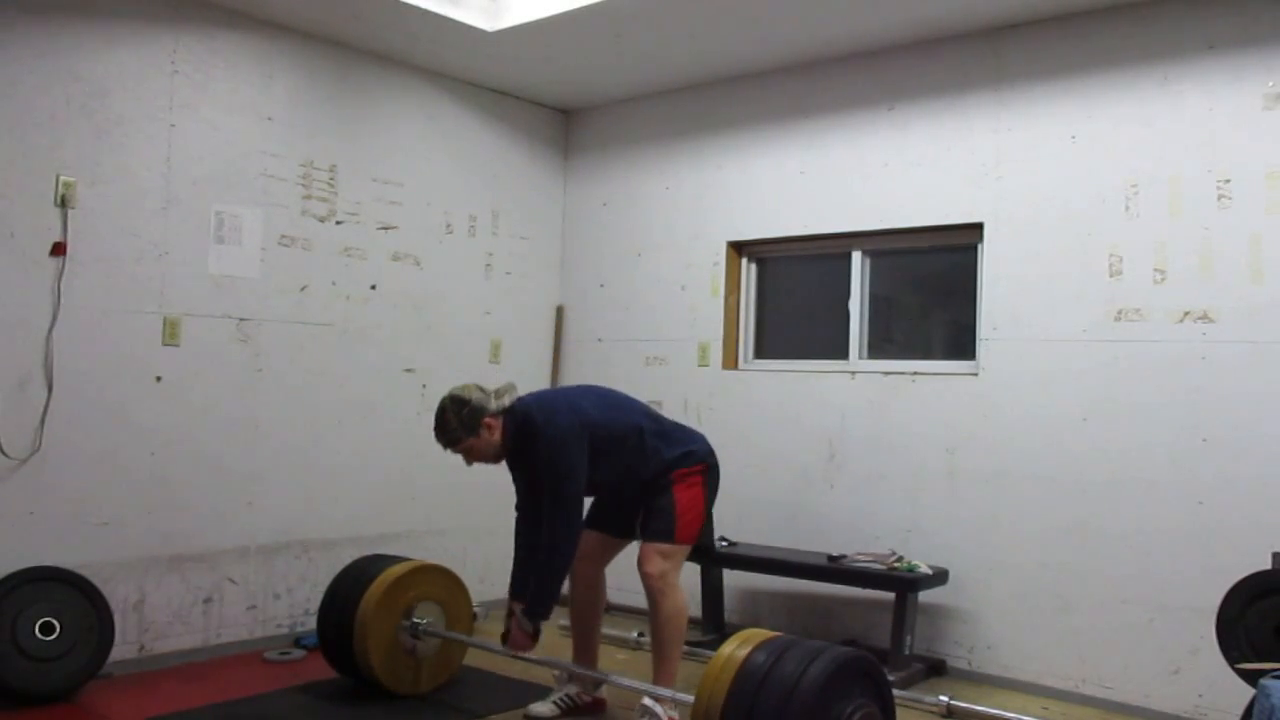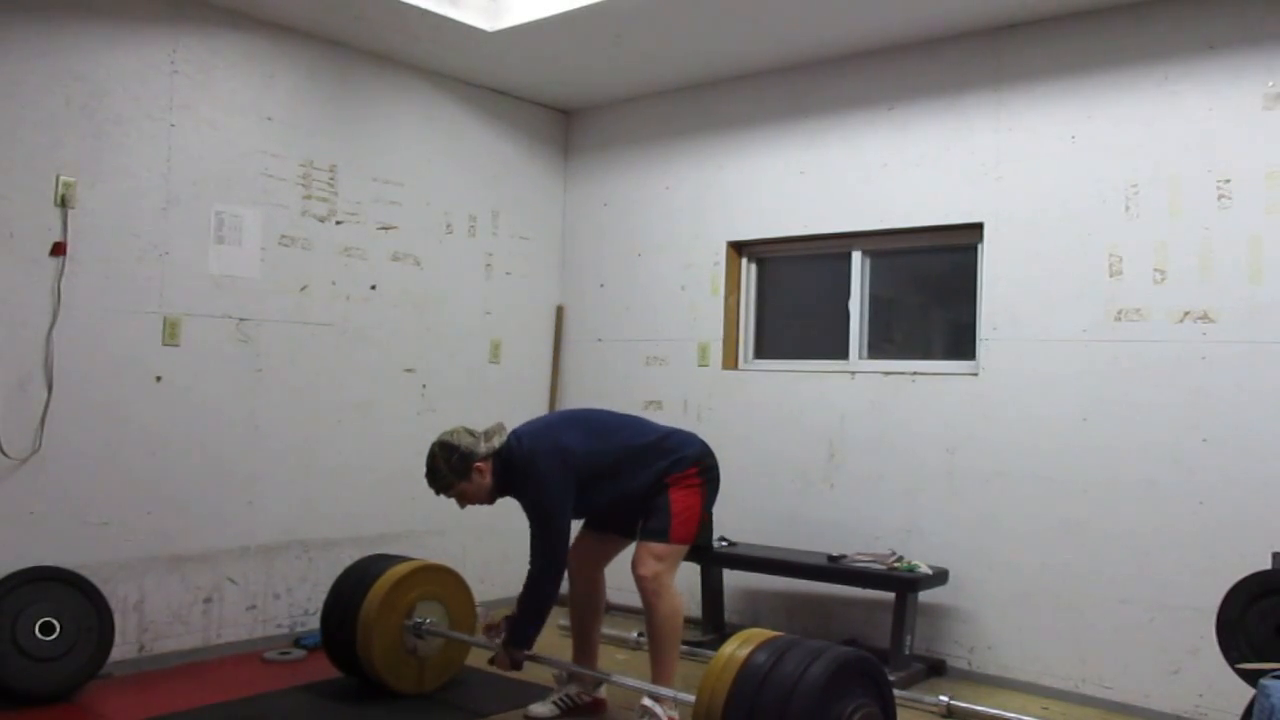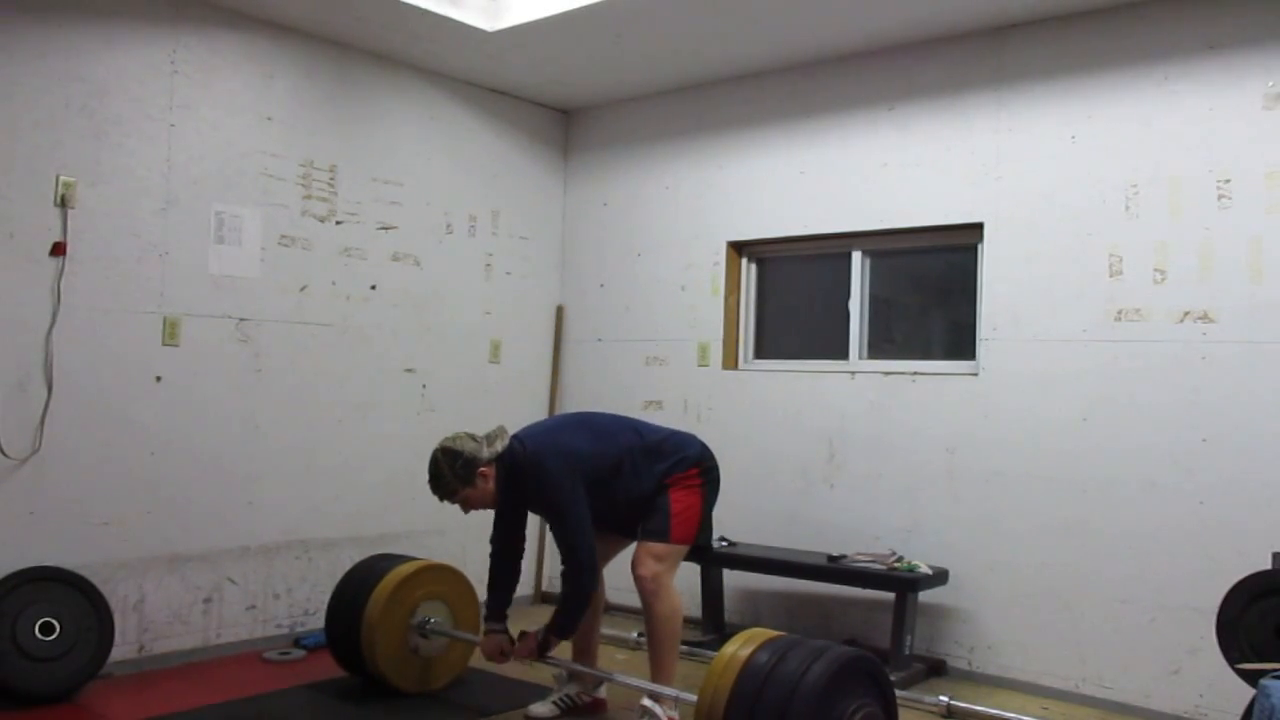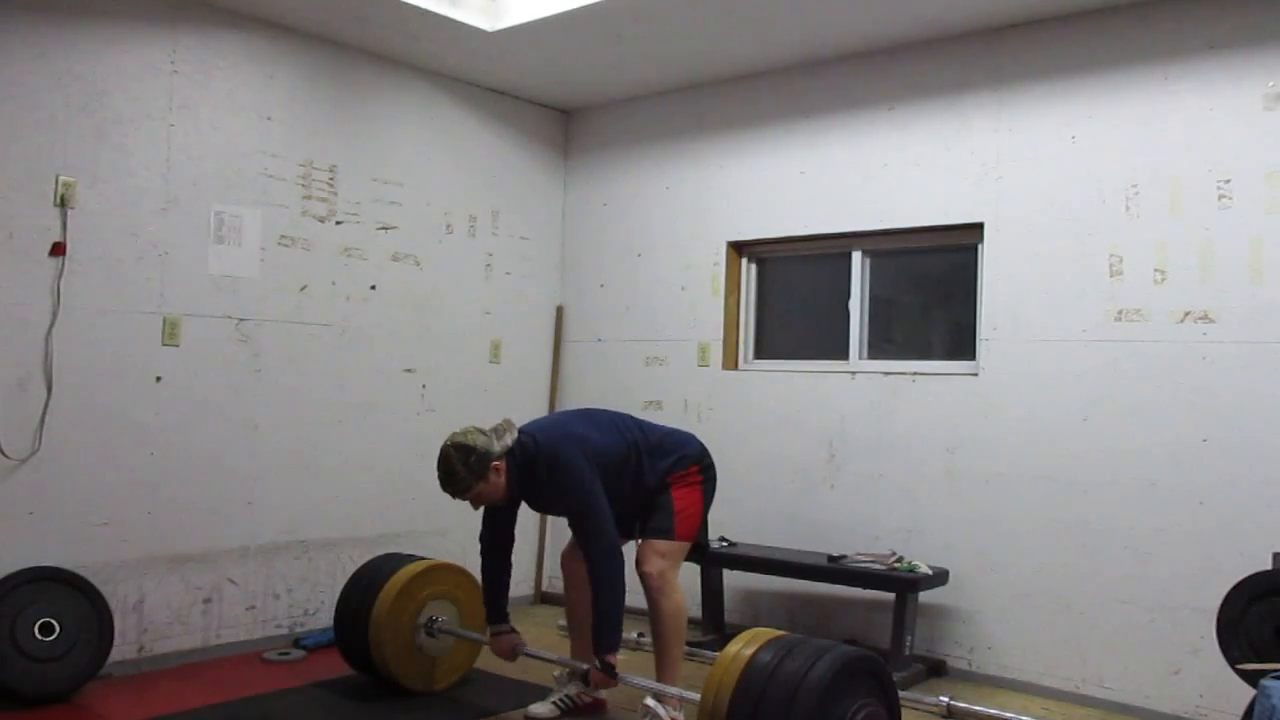
dt=0.4s
person 1, frame 1
left shoulder: (553, 430)
right shoulder: (521, 432)
left elbow: (562, 527)
right elbow: (531, 522)
left wrist: (531, 617)
right wrist: (518, 599)
left hip: (683, 467)
right hip: (634, 476)
left knee: (655, 569)
right knee: (583, 558)
right ankle: (585, 687)
person 1, frame 2
left shoulder: (539, 467)
right shoulder: (515, 461)
left elbow: (550, 563)
right elbow: (547, 554)
left wrist: (515, 644)
right wrist: (518, 618)
left hip: (682, 470)
right hip: (637, 479)
left knee: (650, 572)
right knee: (582, 561)
right ankle: (585, 686)
person 1, frame 3
left shoulder: (547, 469)
right shoulder: (510, 467)
left elbow: (584, 562)
right elbow: (507, 550)
left wrist: (549, 638)
right wrist: (494, 625)
left hip: (682, 471)
right hip: (635, 483)
left knee: (649, 573)
right knee: (576, 560)
right ankle: (585, 688)
person 1, frame 4
left shoulder: (561, 463)
right shoulder: (509, 462)
left elbow: (605, 553)
right elbow: (495, 545)
left wrist: (605, 651)
right wrist: (500, 625)
left hip: (680, 470)
right hip: (631, 481)
left knee: (654, 570)
right knee: (574, 562)
right ankle: (584, 688)
